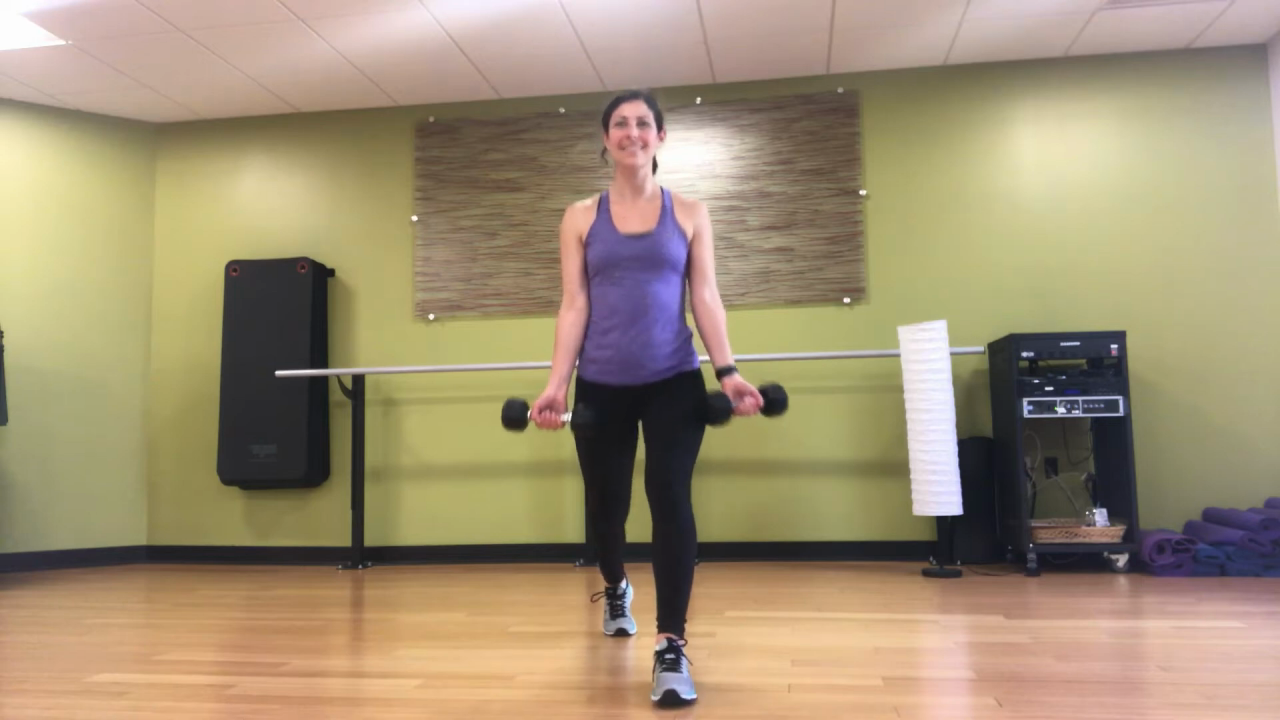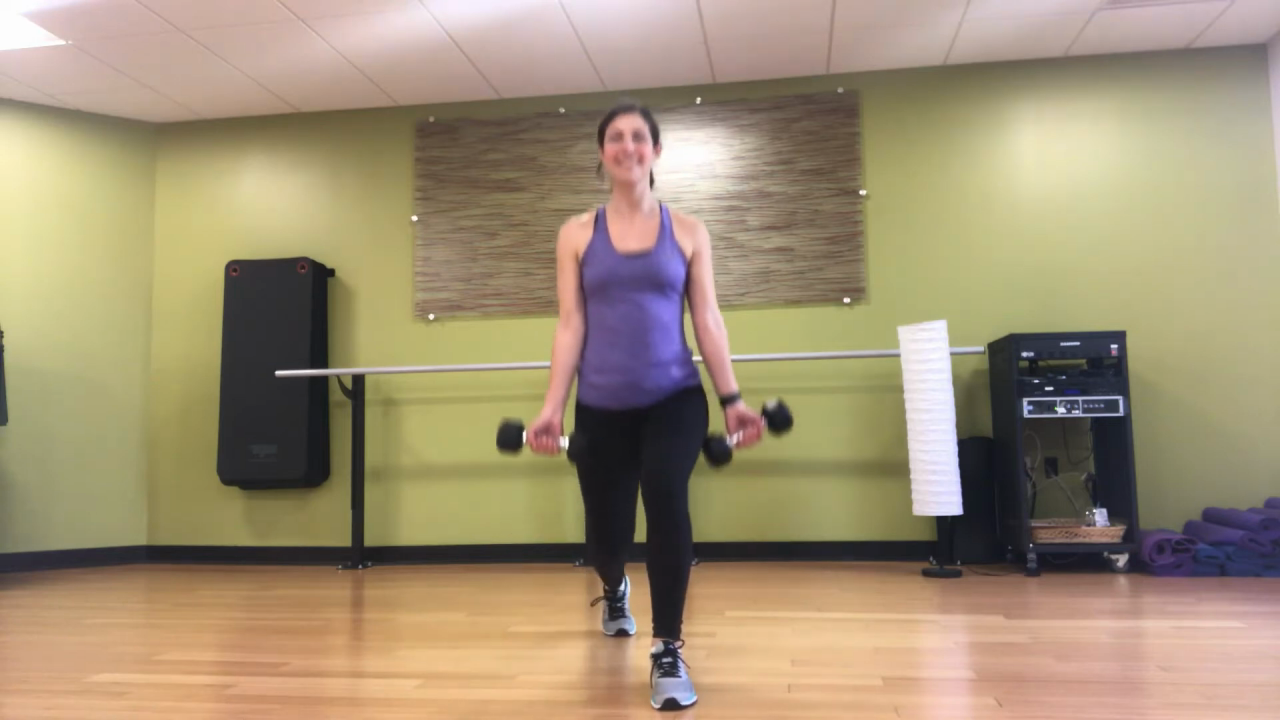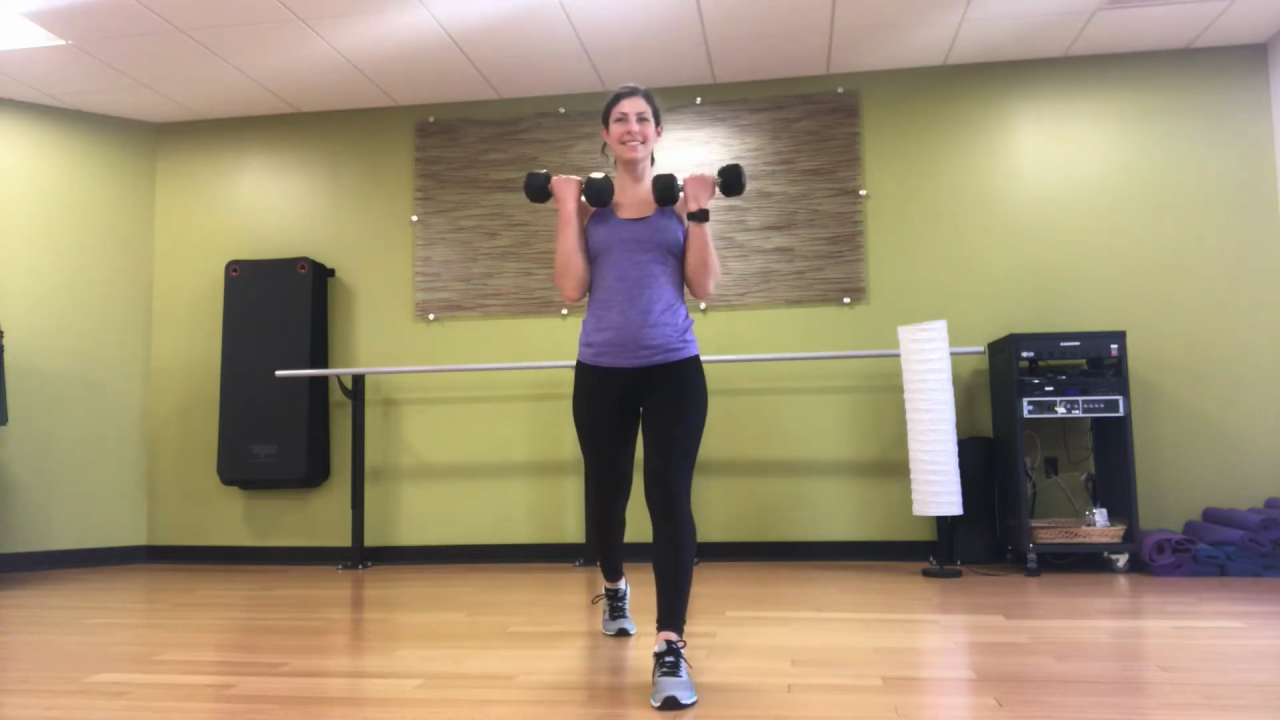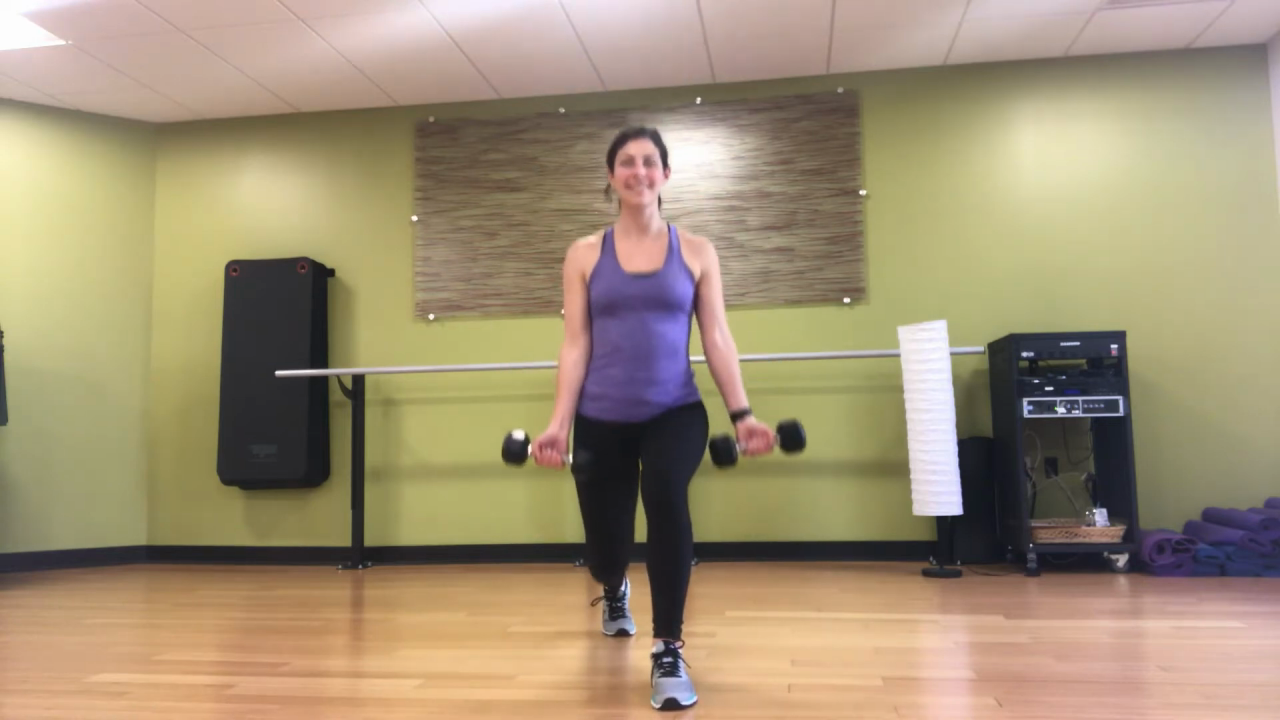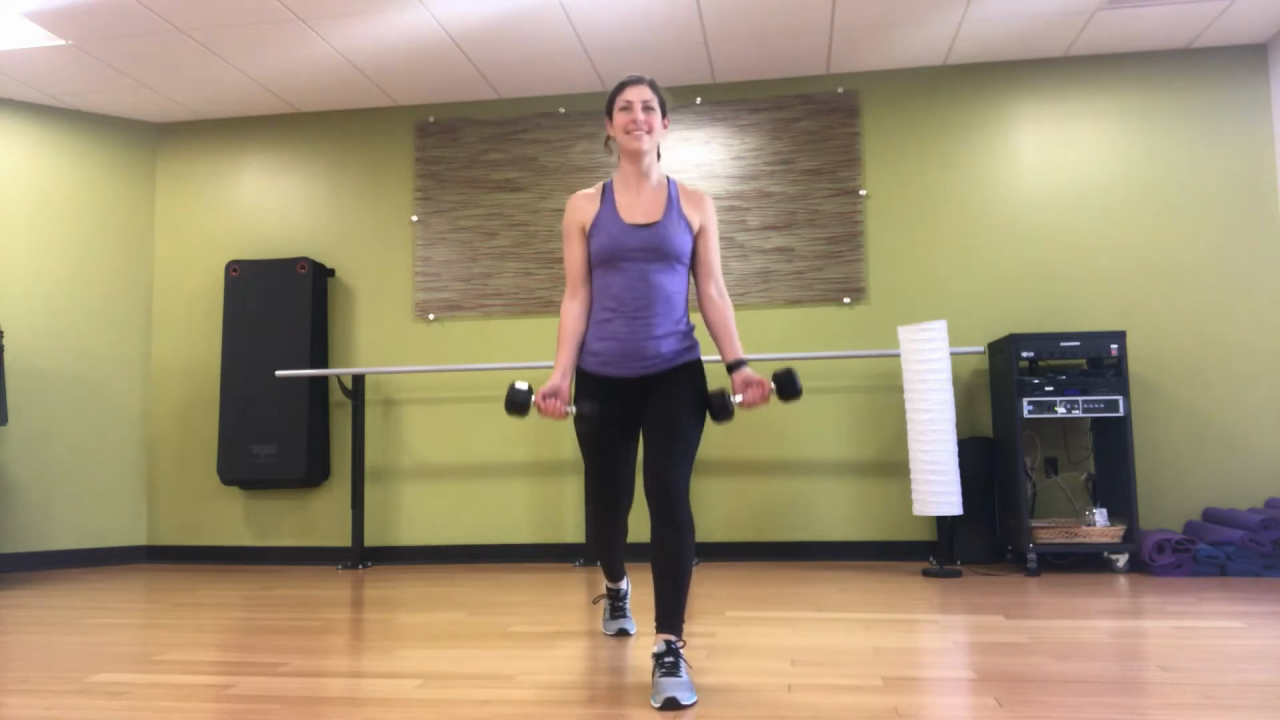
dt=1s
person 1, frame 1
left shoulder: (689, 212)
right shoulder: (580, 217)
left elbow: (705, 297)
right elbow: (574, 306)
left wrist: (727, 370)
right wrist: (557, 383)
left hip: (672, 380)
right hip: (603, 384)
left knee: (670, 494)
right knee: (606, 506)
left ankle: (671, 647)
right ankle: (615, 589)
person 1, frame 2
left shoulder: (688, 230)
right shoulder: (577, 233)
left elbow: (707, 319)
right elbow: (570, 327)
left wrist: (731, 398)
right wrist: (552, 407)
left hip: (673, 397)
right hip: (602, 405)
left knee: (665, 493)
right knee: (607, 533)
left ankle: (667, 650)
right ankle: (615, 590)
person 1, frame 3
left shoulder: (681, 199)
right shoulder: (586, 203)
left elbow: (704, 286)
right elbow: (572, 288)
left wrist: (698, 212)
right wrist: (567, 211)
left hip: (673, 368)
right hip: (601, 371)
left knee: (669, 498)
right knee: (607, 495)
left ankle: (670, 648)
right ankle: (614, 589)
person 1, frame 4
left shoulder: (696, 251)
right shoulder: (584, 254)
left elbow: (716, 336)
right elbow: (575, 345)
left wrist: (741, 413)
right wrist: (559, 422)
left hip: (674, 411)
right hip: (603, 419)
left knee: (665, 493)
right knee: (606, 545)
left ankle: (668, 651)
right ankle: (616, 590)
person 1, frame 5
left shoulder: (694, 204)
right shoulder: (583, 206)
left elbow: (712, 291)
right elbow: (576, 298)
left wrist: (737, 364)
right wrist: (560, 373)
left hip: (675, 373)
right hip: (604, 379)
left knee: (668, 491)
right knee: (608, 499)
left ankle: (670, 648)
right ankle: (616, 587)
